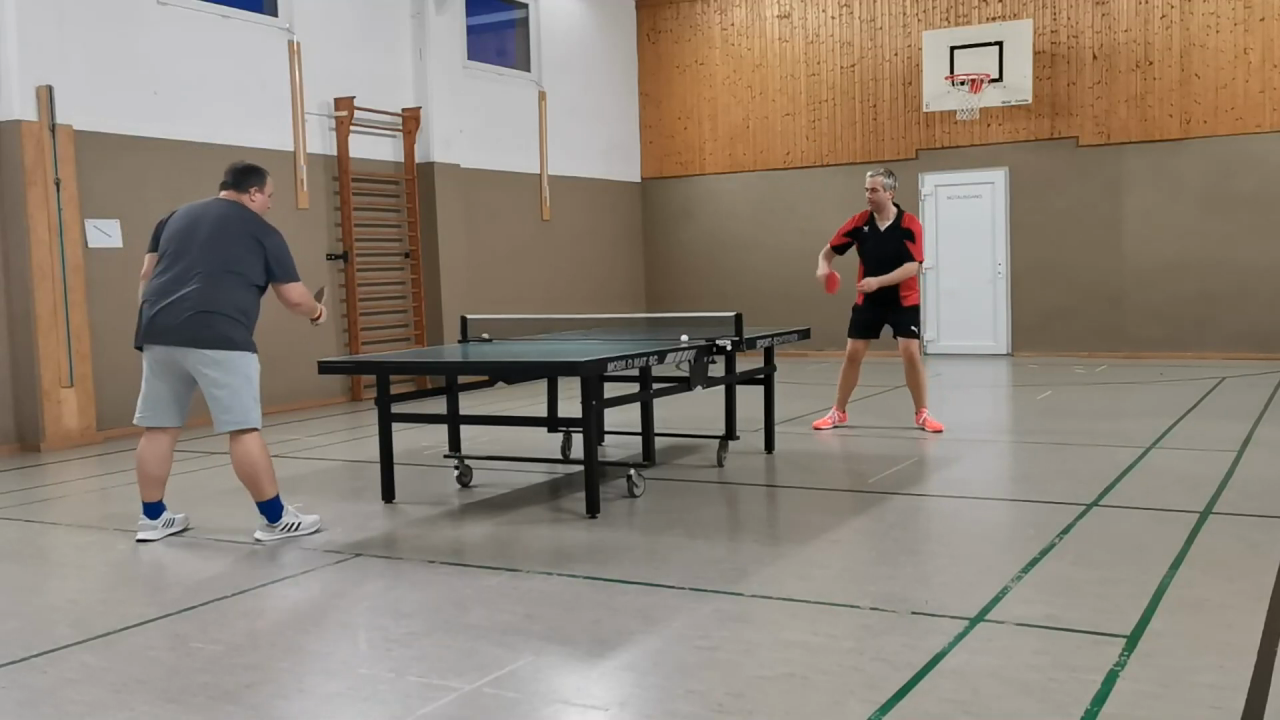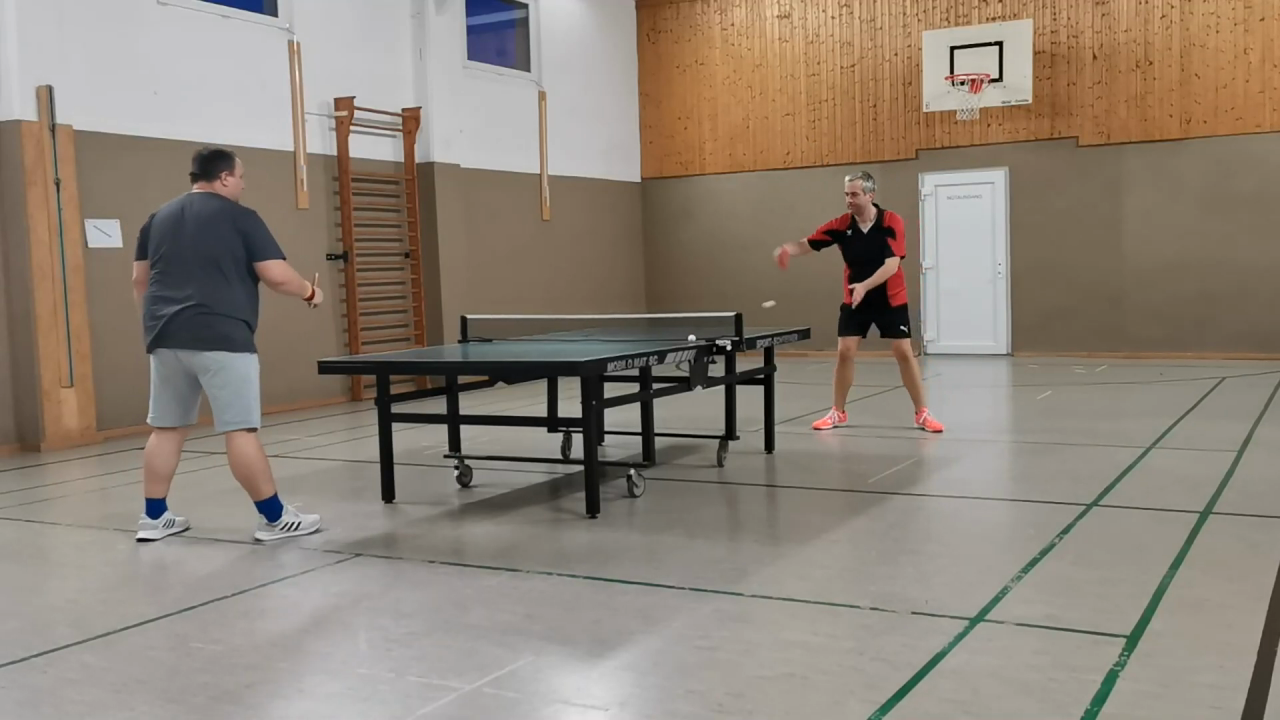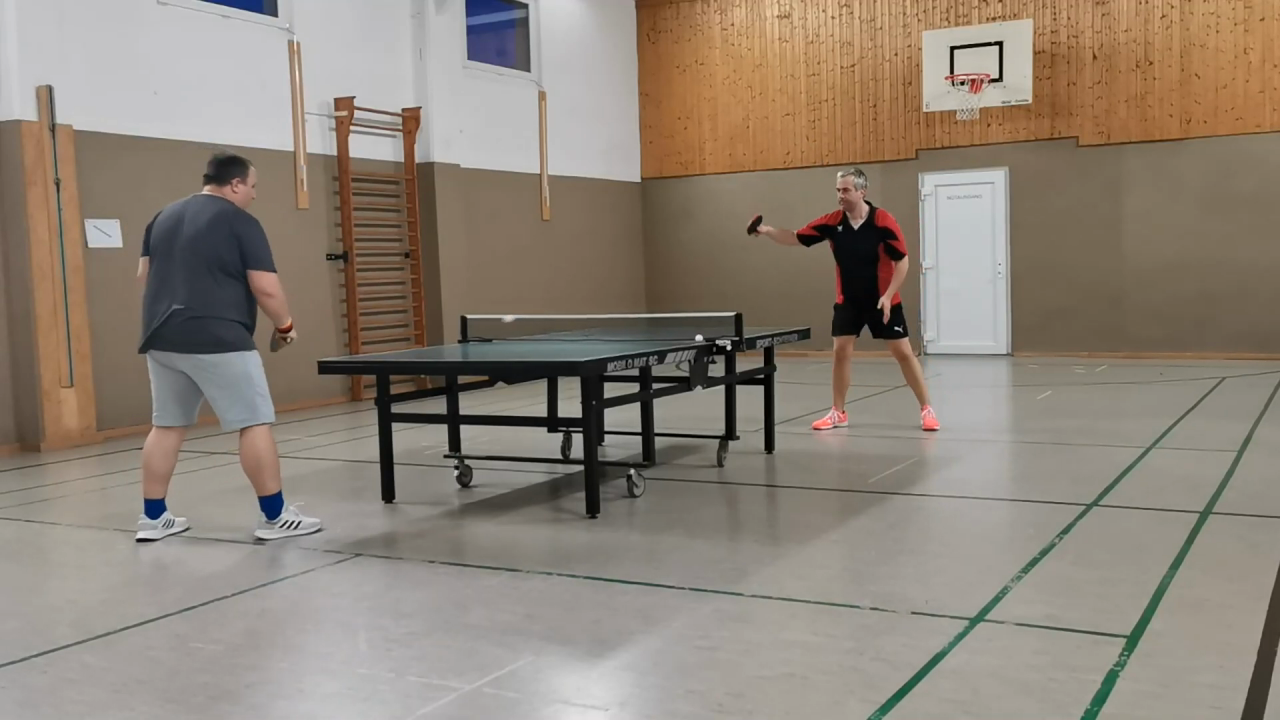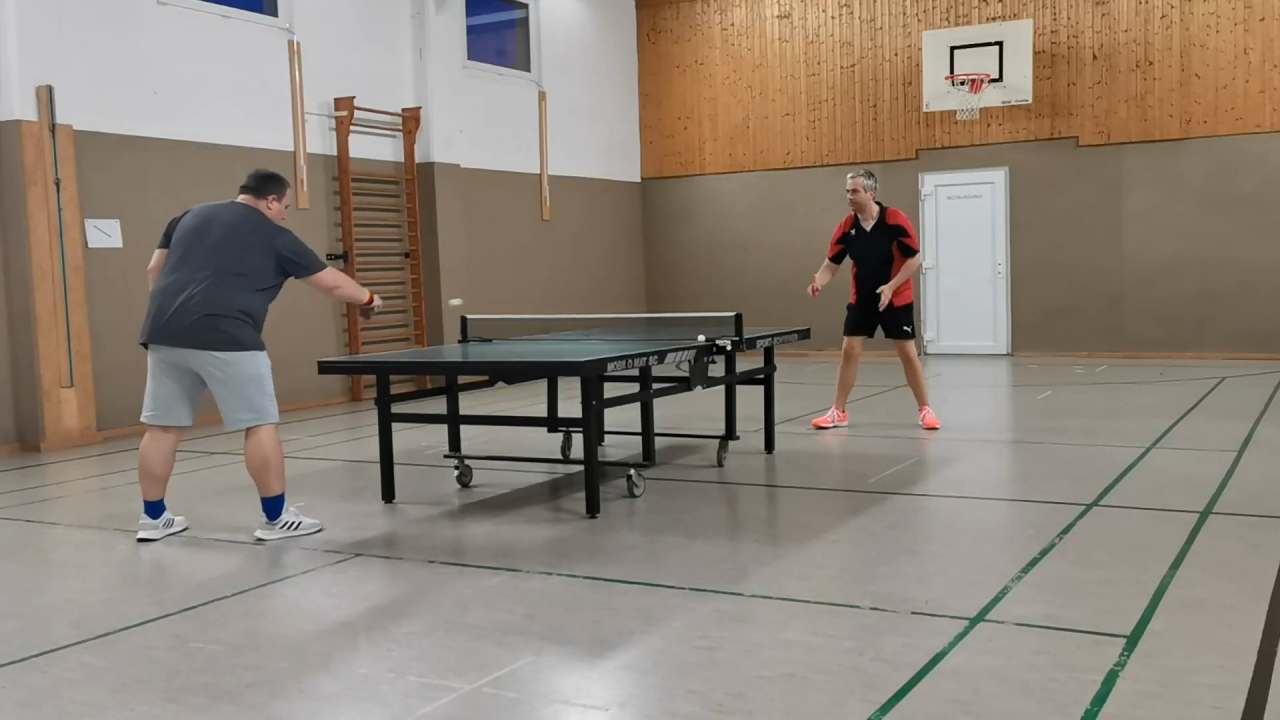
dt=0.3s
person 1, frame 1
left shoulder: (176, 217)
right shoulder: (262, 232)
left elbow: (147, 275)
right elbow: (293, 297)
right wrist: (316, 311)
left hip: (161, 335)
right hip: (218, 339)
left knee: (159, 427)
right knee: (244, 430)
left ankle: (152, 517)
right ankle: (275, 518)
person 1, frame 2
left shoulder: (158, 218)
right shoulder: (240, 217)
left elbow: (140, 280)
right elbow: (277, 276)
right wrist: (310, 291)
left hip: (167, 338)
right hip: (221, 338)
left knee: (167, 428)
right knee: (241, 429)
left ankle: (153, 517)
right ankle: (275, 518)
person 1, frame 3
left shoulder: (164, 217)
right shoulder: (240, 222)
left elbow: (145, 276)
right elbow: (266, 288)
right wrist: (285, 325)
left hip: (163, 339)
right hip: (218, 339)
left knee: (167, 425)
right knee: (255, 424)
left ankle: (153, 517)
right ankle: (275, 516)
person 1, frame 4
left shoulder: (189, 217)
right shoulder: (273, 236)
left elbow: (155, 269)
right elbow: (330, 281)
right wrist: (366, 297)
left hip: (166, 336)
right hip: (223, 339)
left knee: (162, 426)
right knee: (259, 425)
left ankle: (153, 518)
right ankle: (276, 518)
person 2, frame 1
left shoulder: (909, 224)
right shoulder: (858, 223)
left elbow: (912, 267)
right elbow: (828, 251)
left wrist: (879, 281)
right wrist: (823, 267)
left hip: (903, 301)
right hip: (868, 302)
left knee: (911, 354)
right knee: (853, 354)
left ankle: (922, 414)
right ankle: (838, 412)
person 2, frame 2
left shoulder: (891, 222)
right shoulder: (840, 226)
left elbow: (892, 264)
right elbow: (805, 245)
left wrist: (865, 286)
right wrist: (787, 249)
left hip: (890, 300)
right hip: (854, 302)
left knee: (903, 353)
right knee: (845, 353)
left ankle: (922, 413)
right ankle: (838, 412)
person 2, frame 3
left shoulder: (884, 221)
right shoulder: (832, 222)
left elbow: (902, 262)
right elbow: (794, 238)
left wrist: (888, 296)
right wrist: (766, 230)
left hip: (883, 301)
right hip: (847, 302)
left knee: (904, 353)
right knee: (841, 353)
left ankle: (926, 409)
right ankle: (838, 412)
person 2, frame 4
left shoulder: (896, 220)
right shoulder: (845, 228)
left elbow: (914, 259)
right elbow: (831, 263)
left wrist: (891, 286)
right wrist: (819, 280)
left hip: (896, 300)
right hip: (861, 301)
left knee: (907, 353)
right knee: (849, 352)
left ankle: (925, 410)
right ankle: (838, 412)
